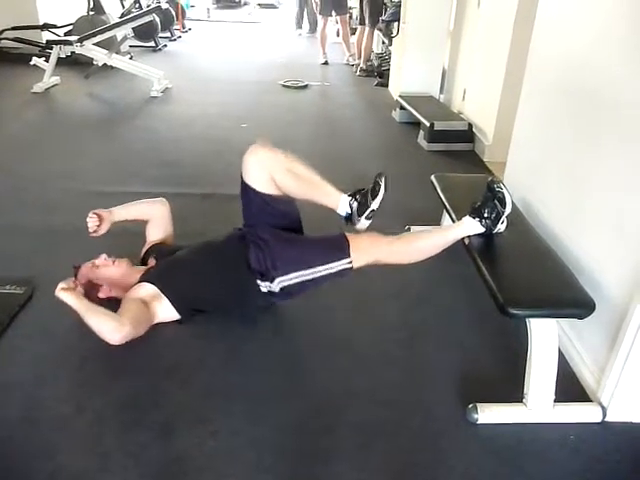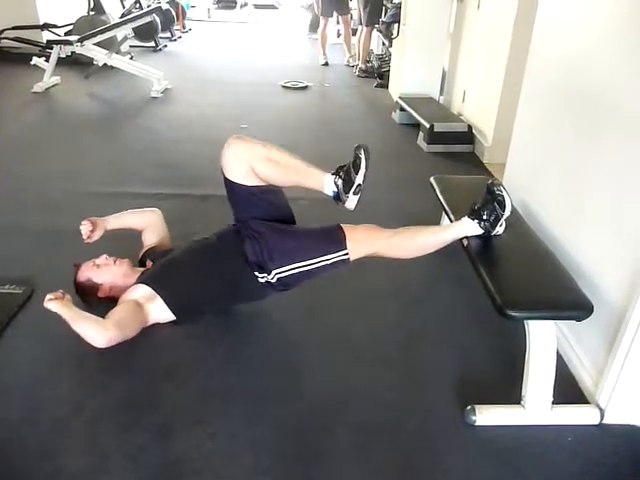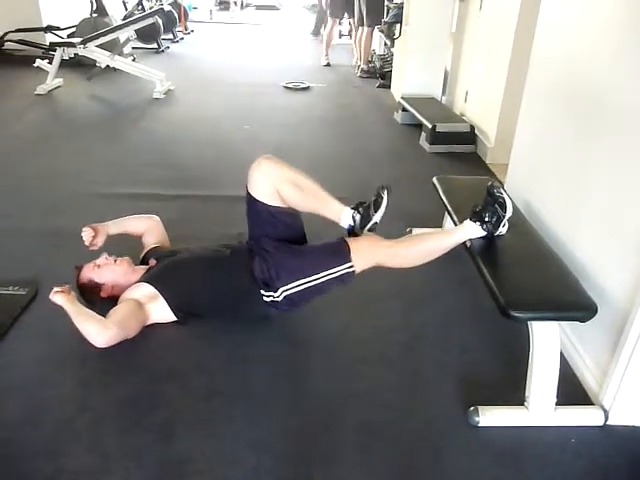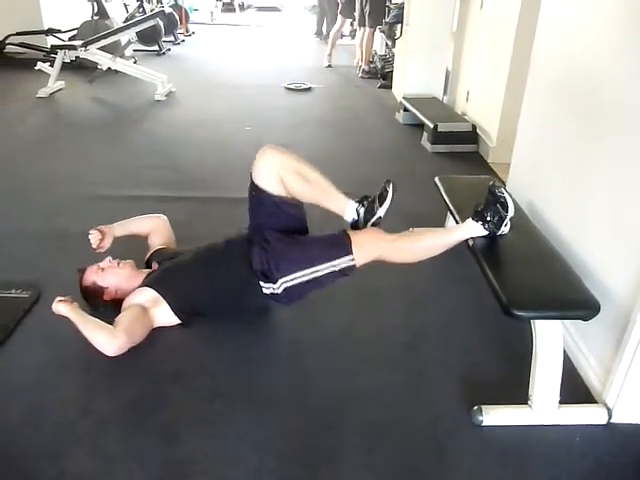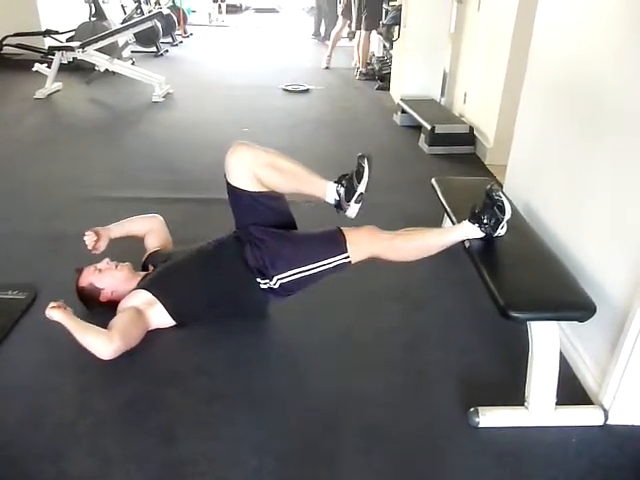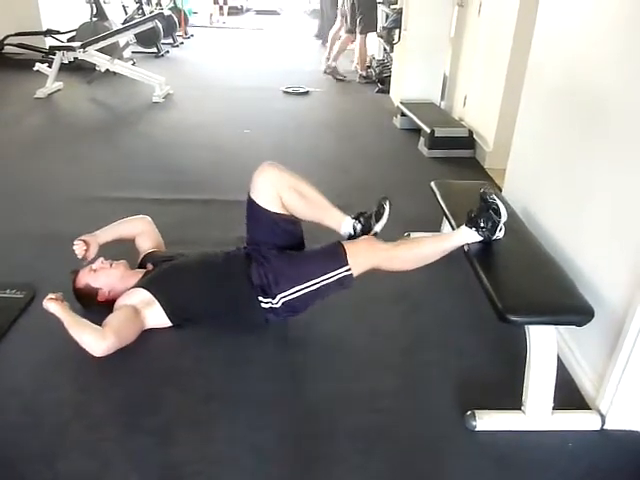
dt=0.5s
person 1, frame 1
left shoulder: (152, 254)
right shoulder: (139, 301)
left elbow: (161, 206)
right elbow: (118, 332)
left wrist: (110, 215)
right wrist: (76, 301)
left hip: (258, 243)
right hip: (267, 270)
left knee: (260, 156)
right knee: (374, 246)
left ankle: (348, 206)
right ankle: (473, 224)
person 1, frame 2
left shoulder: (151, 257)
right shoulder: (138, 301)
left elbow: (153, 216)
right elbow: (104, 335)
left wrist: (103, 223)
right wrist: (63, 308)
left hip: (254, 235)
right hip: (265, 262)
left knee: (238, 151)
right knee: (370, 238)
left ankle: (335, 185)
right ankle: (470, 226)
person 1, frame 3
left shoulder: (153, 258)
right shoulder: (138, 301)
left elbow: (151, 220)
right elbow: (104, 334)
left wrist: (104, 229)
right wrist: (68, 303)
left hip: (262, 252)
right hip: (270, 282)
left knee: (265, 169)
right knee: (374, 250)
left ankle: (350, 217)
right ankle: (475, 228)
person 1, frame 4
left shoulder: (157, 260)
right shoulder: (141, 303)
left elbow: (158, 220)
right elbow: (114, 343)
left wrist: (110, 230)
right wrist: (72, 312)
left hip: (263, 246)
right hip: (271, 276)
left knee: (270, 159)
right knee: (378, 243)
left ankle: (354, 213)
right ankle: (475, 226)
person 1, frame 5
left shoulder: (153, 262)
right shoulder: (136, 307)
left elbow: (155, 220)
right elbow: (110, 346)
left wrist: (106, 232)
right wrist: (66, 318)
left hip: (253, 244)
right hip: (264, 270)
left knee: (241, 156)
right knee: (372, 240)
left ankle: (337, 193)
right ankle: (473, 229)
person 1, frame 6
left shoulder: (150, 264)
right shoulder: (134, 305)
left elbow: (143, 220)
right elbow: (102, 343)
left wrist: (93, 237)
right wrist: (61, 311)
left hip: (258, 258)
right hip: (267, 289)
left knee: (270, 176)
right knee: (371, 253)
left ankle: (350, 227)
right ankle: (470, 232)
